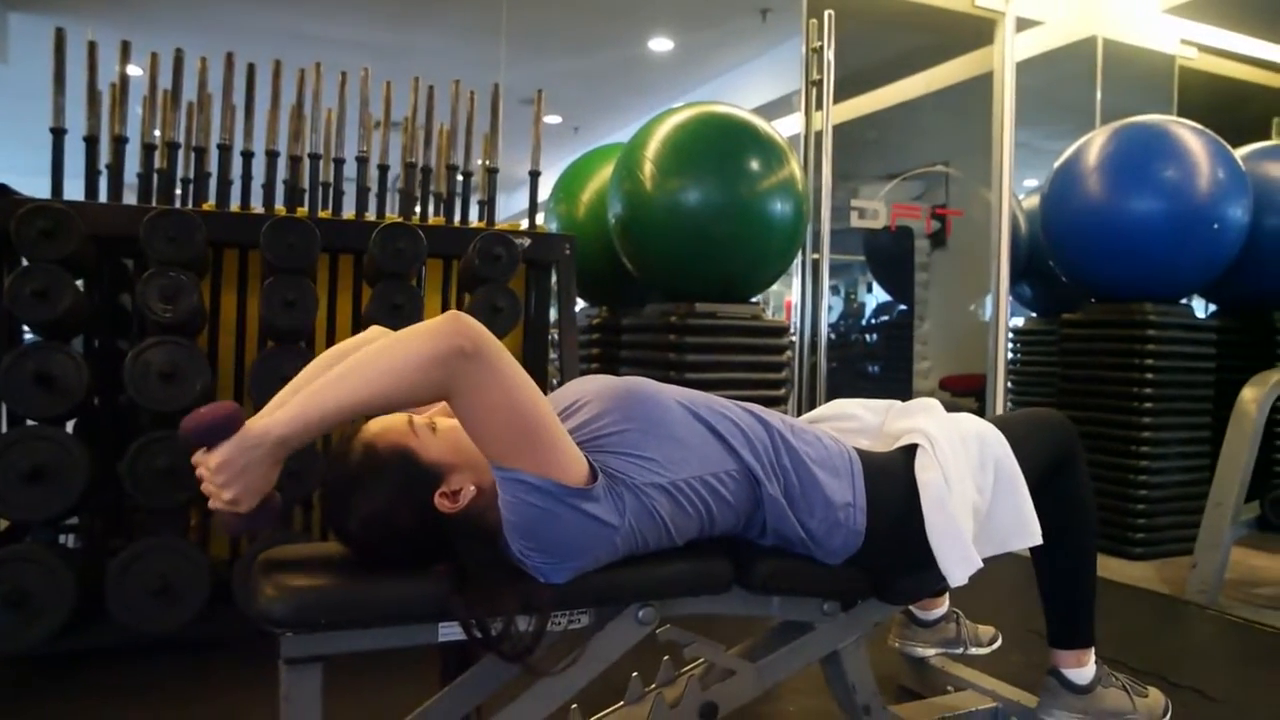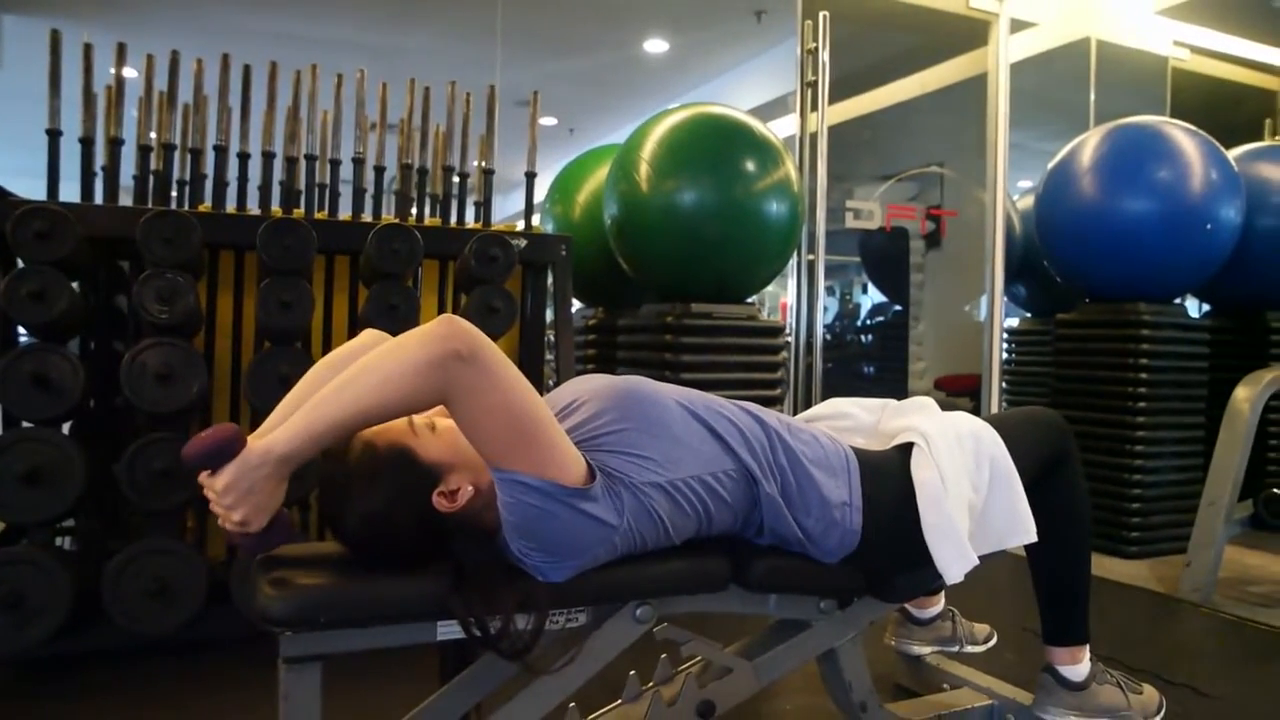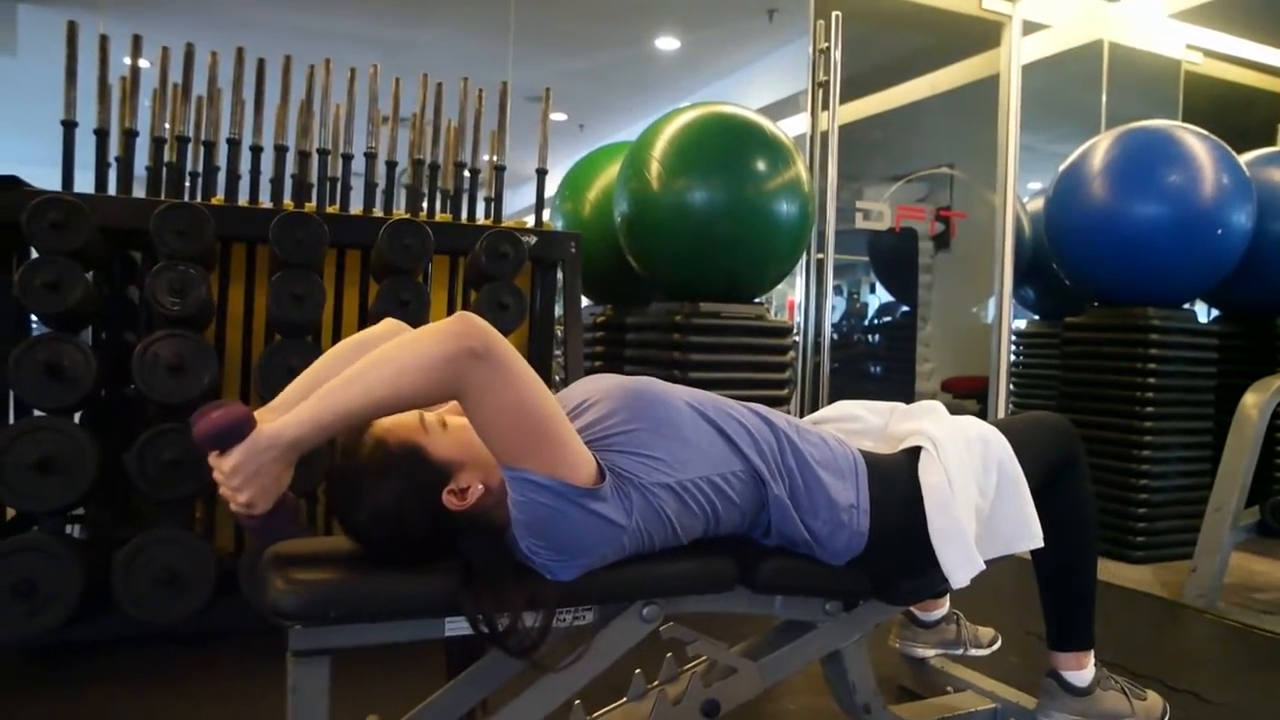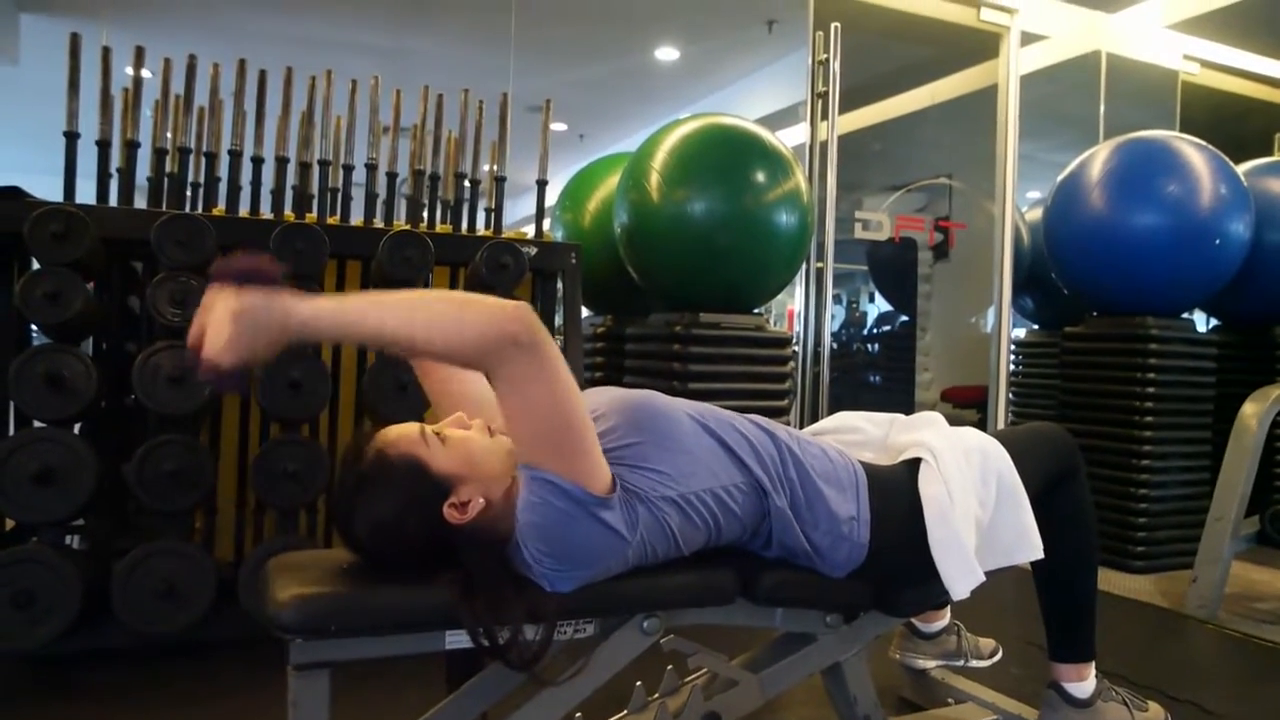
dt=0.4s
person 1, frame 1
left shoulder: (489, 479)
right shoulder: (551, 520)
left elbow: (381, 343)
right elbow: (457, 343)
left wrist: (260, 420)
right wrist: (264, 443)
right hip: (852, 508)
right knee: (1052, 439)
left ankle: (927, 617)
person 1, frame 2
left shoulder: (485, 481)
right shoulder: (551, 520)
left elbow: (377, 344)
right elbow: (452, 345)
left wrist: (259, 440)
right wrist: (270, 460)
right hip: (848, 507)
left knee: (923, 421)
right knee: (1045, 436)
left ankle: (922, 615)
person 1, frame 3
left shoulder: (511, 486)
right shoulder: (560, 518)
left elbow: (396, 333)
right elbow: (466, 342)
left wrist: (268, 417)
right wrist: (279, 443)
right hip: (855, 510)
left knee: (927, 421)
right knee: (1053, 440)
left ankle: (928, 619)
person 1, frame 4
left shoulder: (506, 490)
right shoulder: (562, 529)
left elbow: (457, 345)
right elbow: (513, 331)
left wrist: (287, 308)
right wrist: (288, 316)
right hip: (851, 521)
left knee: (925, 434)
right knee: (1052, 451)
left ankle: (928, 629)
